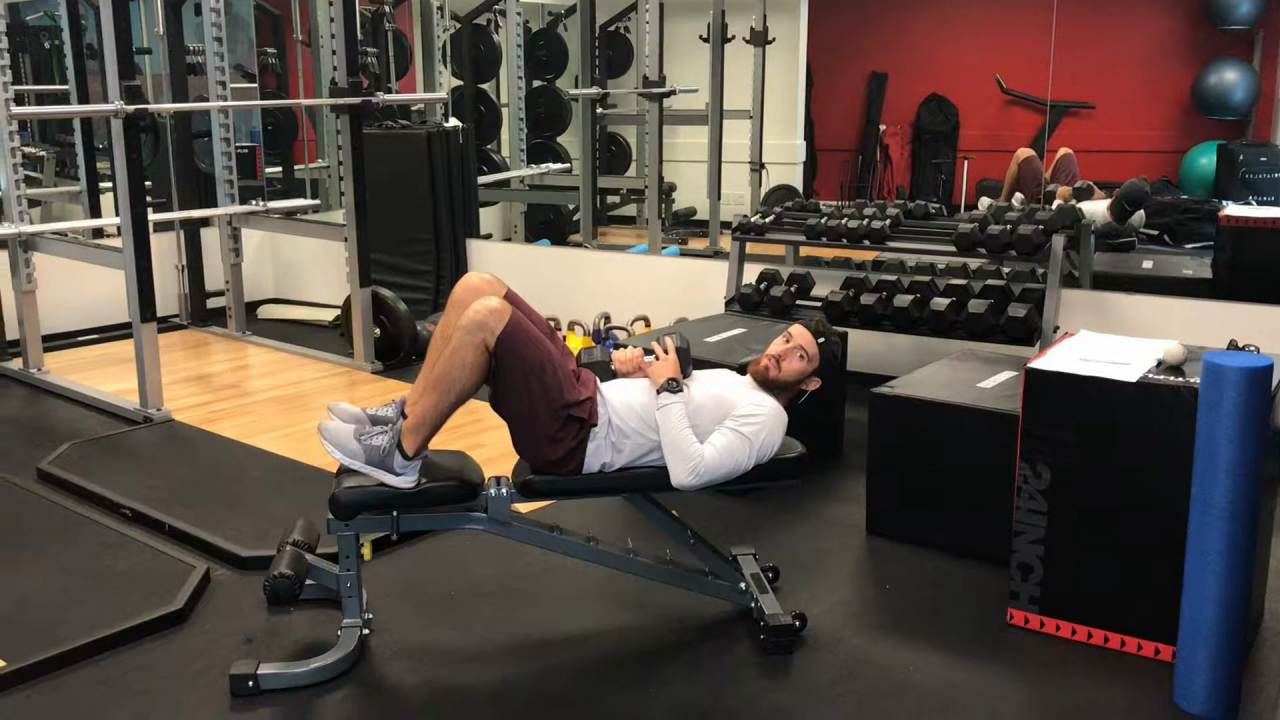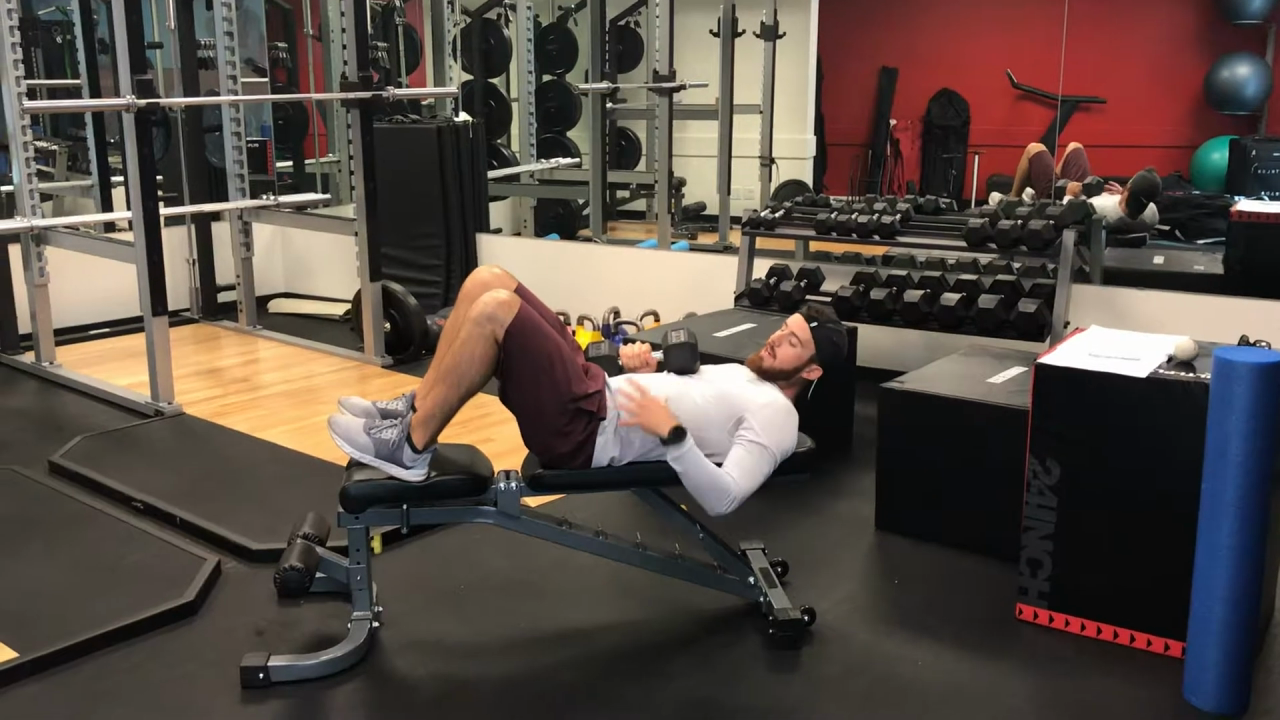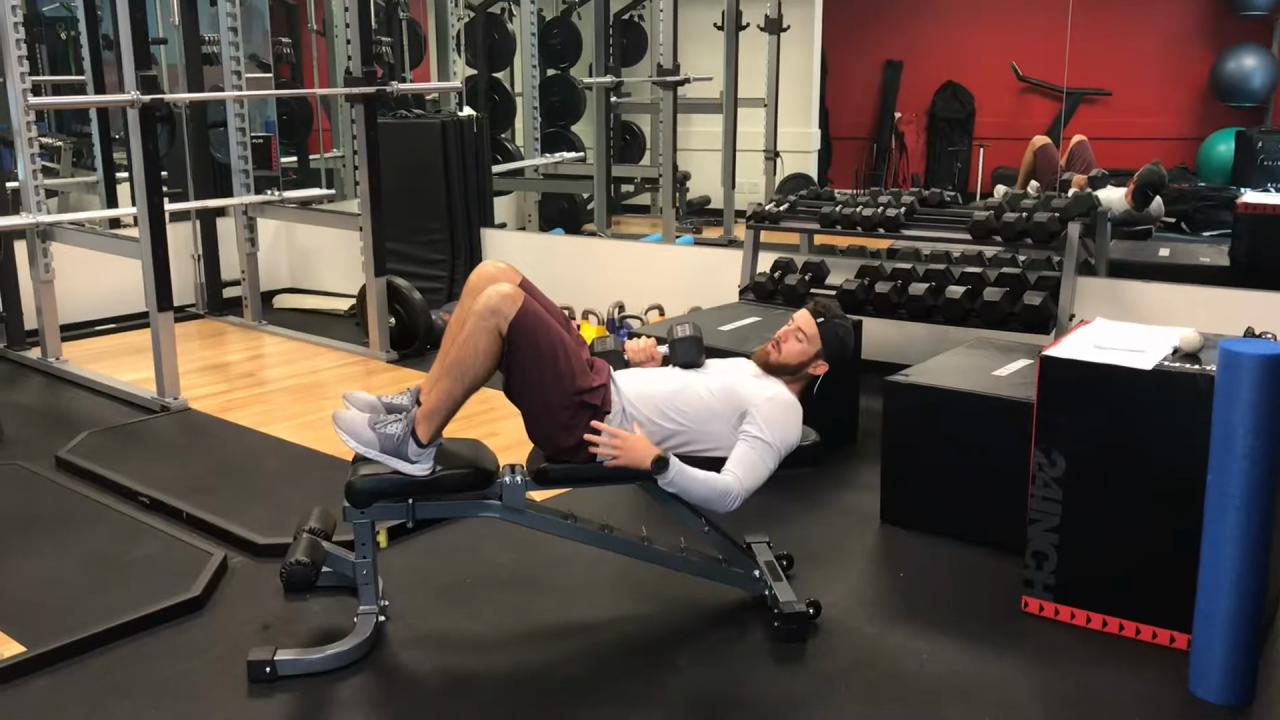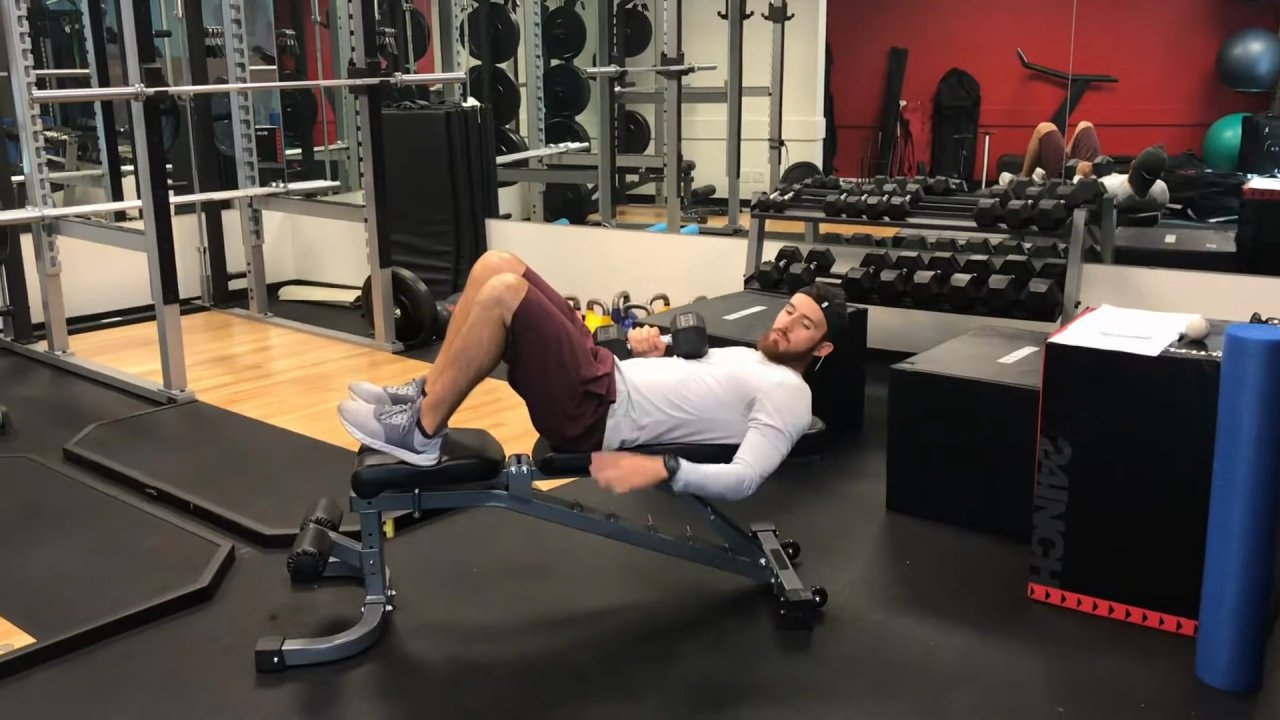
dt=0.5s
person 1, frame 1
left shoulder: (765, 419)
right shoulder: (731, 382)
left elbow: (689, 473)
left wrist: (669, 388)
right wrist: (638, 367)
left hip: (576, 437)
right hip: (586, 399)
left knee: (487, 318)
right knee: (478, 287)
left ankle: (401, 453)
right ankle: (406, 414)
person 1, frame 2
left shoulder: (773, 414)
right shoulder: (742, 377)
left elbow: (721, 497)
left wrist: (673, 433)
right wrist: (645, 363)
left hip: (586, 432)
right hip: (594, 395)
left knee: (496, 309)
right knee: (488, 280)
left ankle: (410, 446)
right ankle: (415, 408)
person 1, frame 3
left shoulder: (778, 411)
right shoulder: (746, 371)
left elbow: (727, 492)
left wrist: (656, 461)
right wrist: (650, 361)
left hip: (591, 423)
right hip: (602, 387)
left knee: (499, 302)
right knee: (493, 274)
left ankle: (415, 440)
right ankle: (420, 403)
person 1, frame 4
left shoulder: (787, 396)
right shoulder: (749, 359)
left elbow: (743, 479)
left wrist: (663, 469)
right wrist: (652, 352)
left hip: (597, 414)
right hip: (607, 376)
left knee: (503, 293)
right knee: (497, 264)
left ankle: (420, 431)
right ankle: (425, 394)
